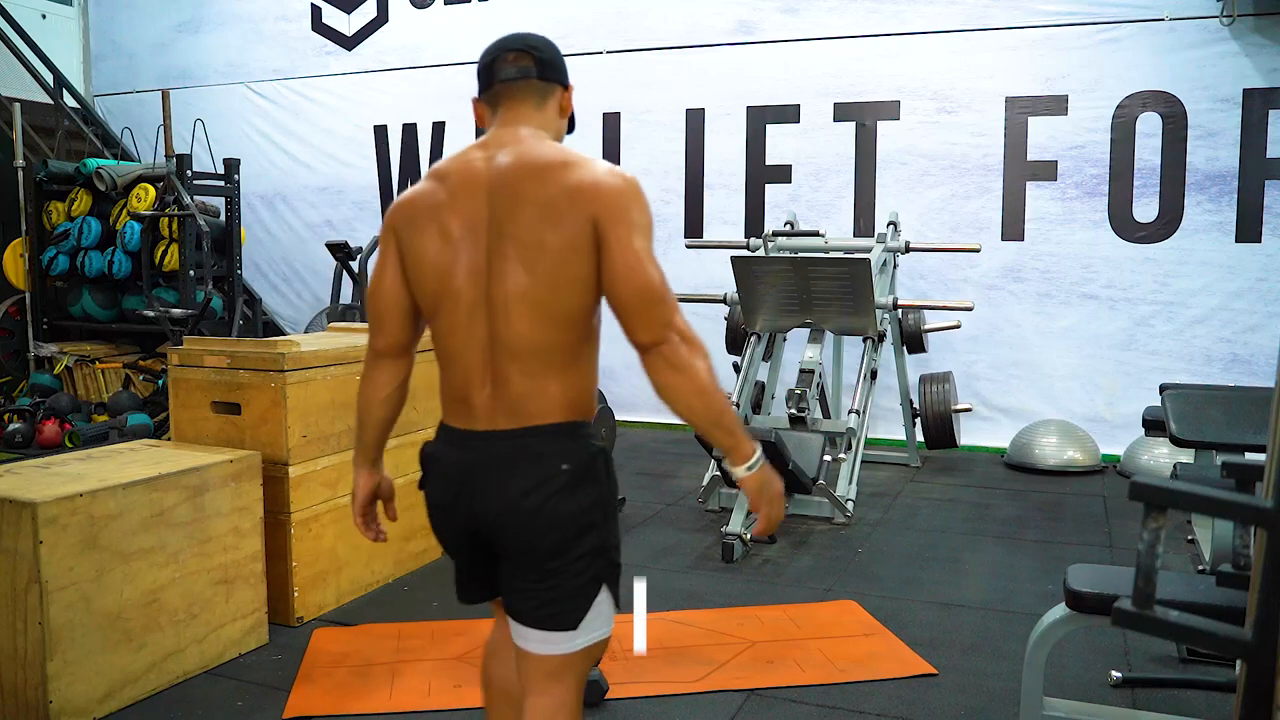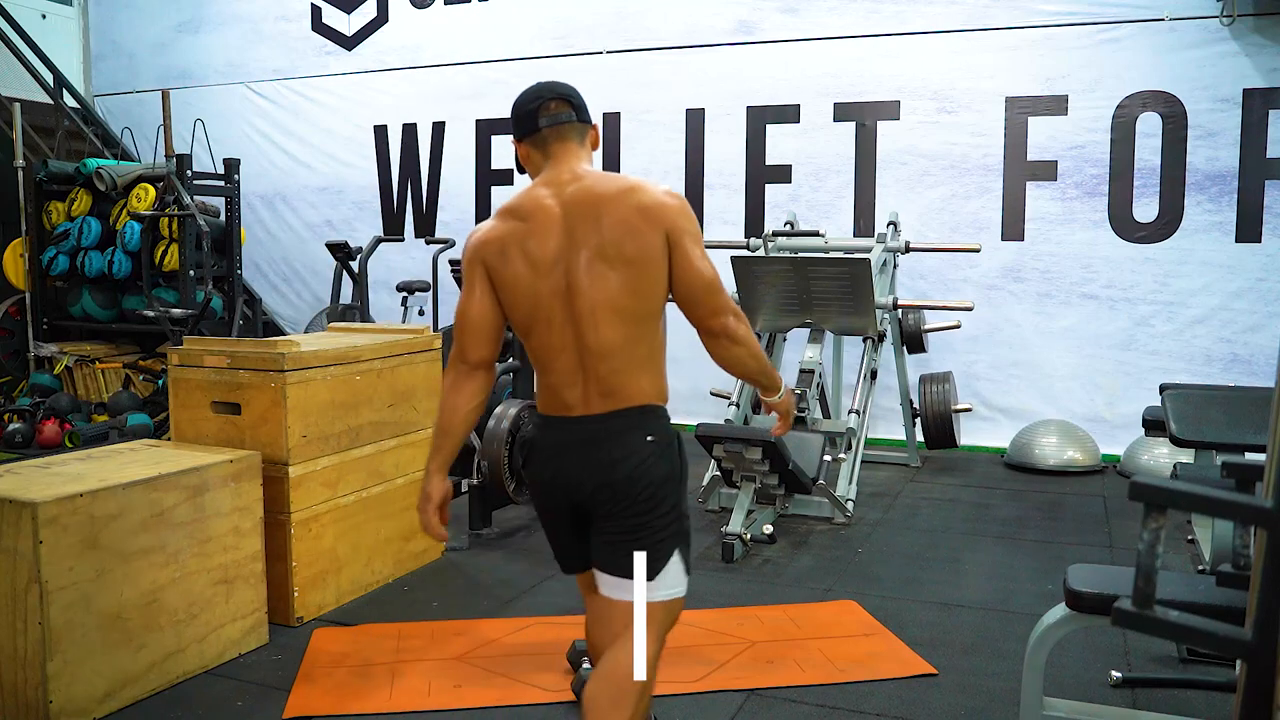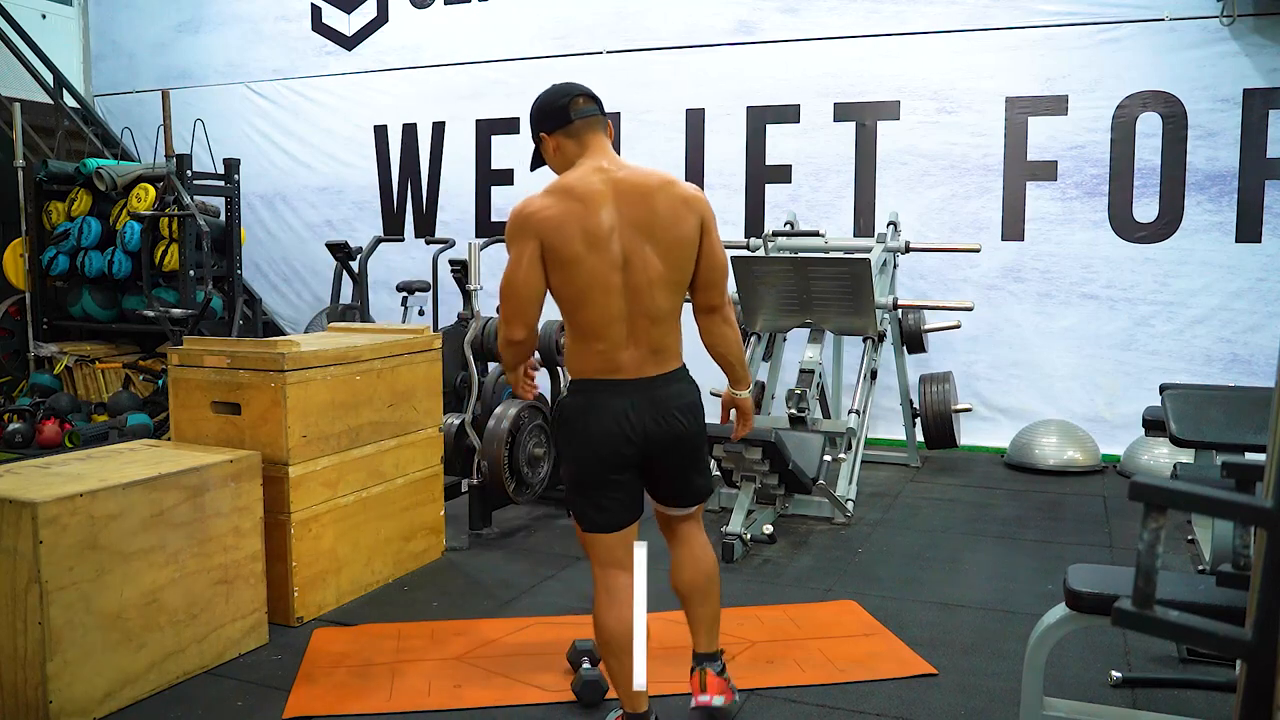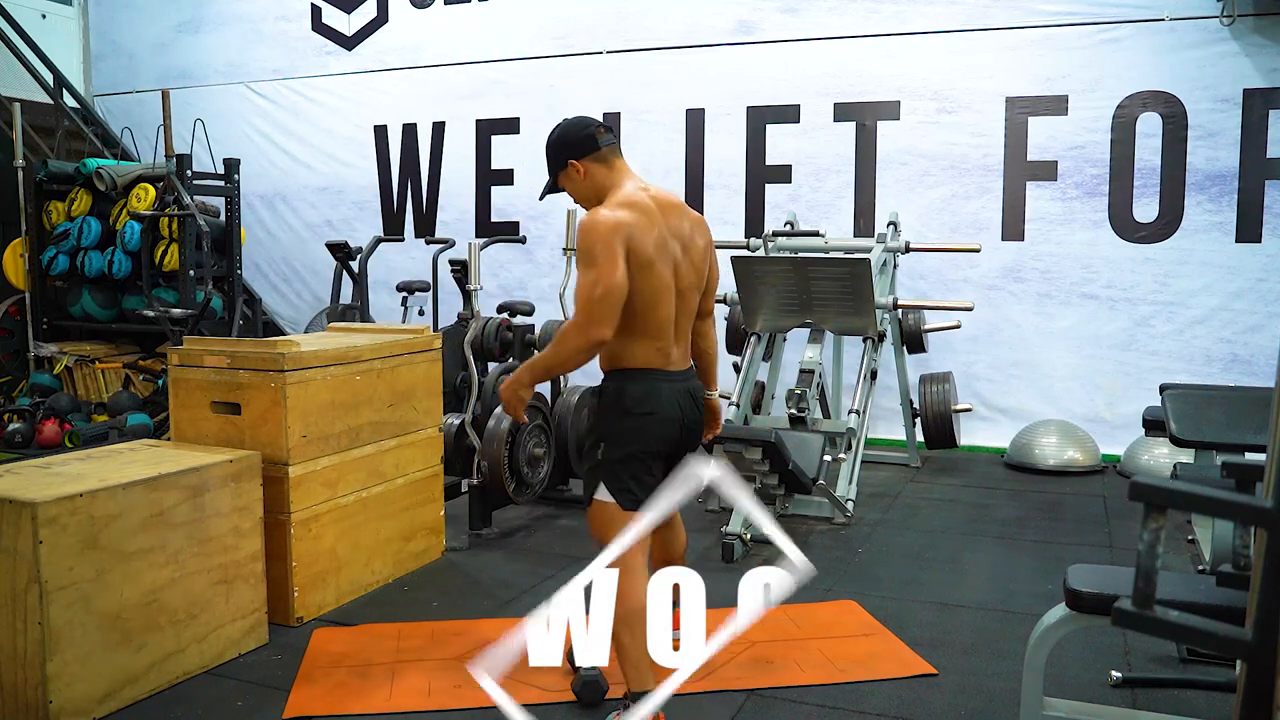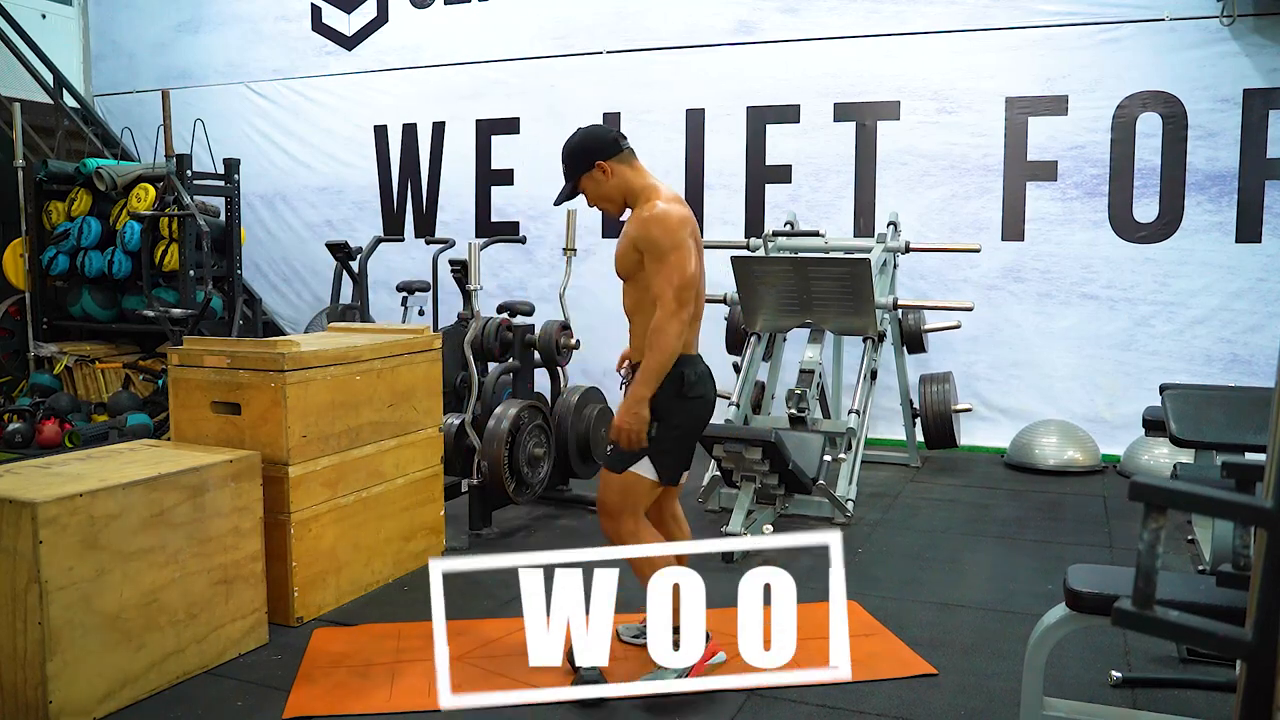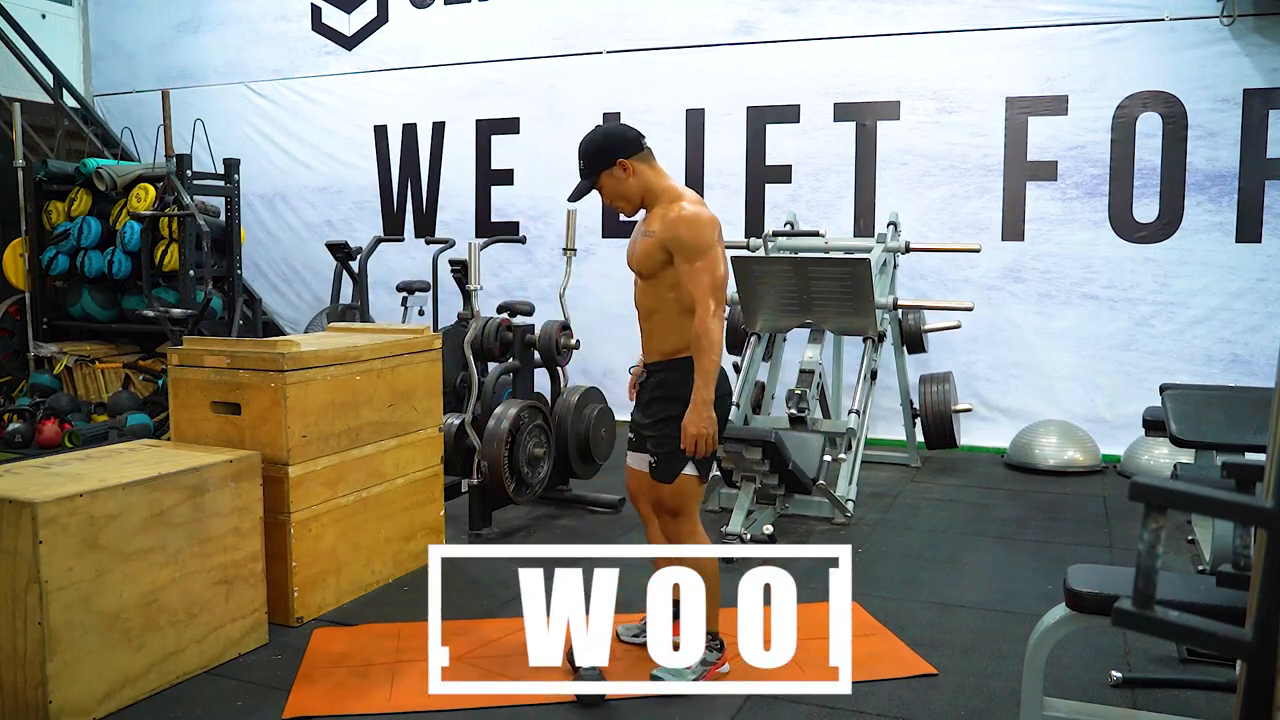
dt=0.3s
person 1, frame 1
left shoulder: (416, 204)
right shoulder: (598, 189)
left elbow: (387, 353)
right elbow: (664, 345)
left wrist: (368, 463)
right wrist: (746, 458)
left hip: (456, 470)
right hip: (555, 471)
left knee: (518, 631)
person 1, frame 2
left shoulder: (492, 237)
right shoulder: (656, 207)
left elbow: (470, 367)
right elbow: (720, 324)
left wrist: (438, 471)
right wrist: (775, 389)
left hip: (551, 450)
right hip: (637, 448)
left knee: (607, 601)
right knee: (636, 632)
person 1, frame 3
left shoulder: (538, 213)
right shoulder: (686, 199)
left elbow: (515, 330)
right elbow: (715, 308)
left wrist: (513, 367)
right wrist: (739, 385)
left hip: (595, 410)
right hip: (672, 399)
left knee: (613, 568)
right knee: (685, 526)
person 1, frame 4
left shoulder: (606, 221)
right shoulder: (690, 219)
left elbow: (595, 328)
left wrist: (522, 379)
right wrist: (709, 392)
left hip: (634, 399)
right hip: (683, 393)
left knee: (623, 551)
right knee: (662, 514)
right ankle: (669, 621)
person 1, frame 5
left shoulder: (660, 216)
right shoulder: (654, 215)
left elbow: (674, 313)
left wrist: (637, 395)
left hip: (673, 389)
right hip: (672, 383)
left knee: (618, 511)
right knee: (658, 505)
left ankle: (696, 640)
right ankle: (673, 617)
person 1, frame 6
left shoulder: (687, 218)
right shoulder: (653, 218)
left elbow: (708, 313)
left wrist: (702, 402)
left hip: (685, 385)
right hip: (661, 379)
left knee: (677, 514)
right knee: (646, 498)
left ankle: (710, 646)
right ankle: (676, 612)
